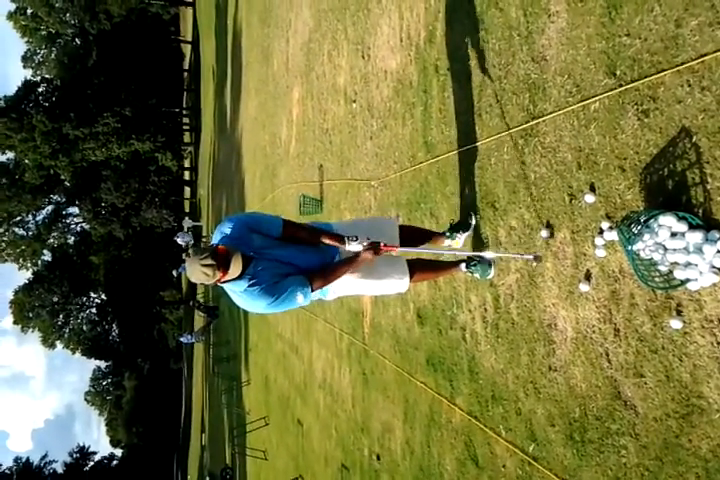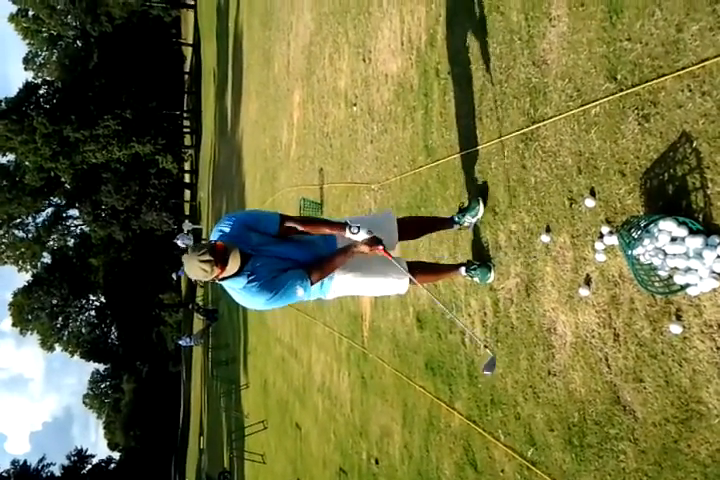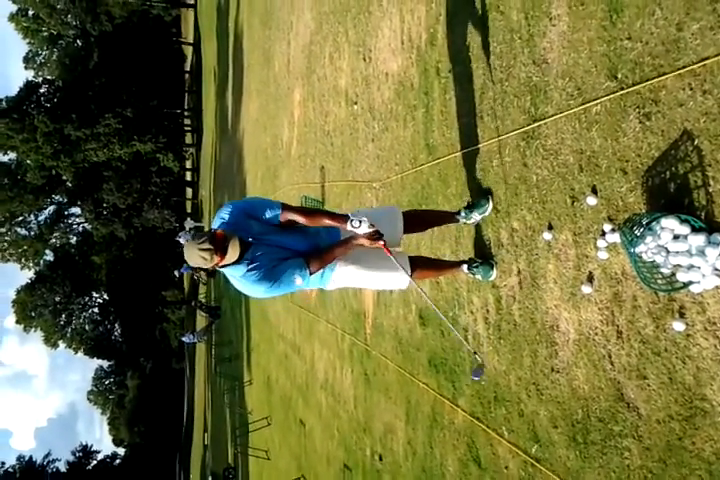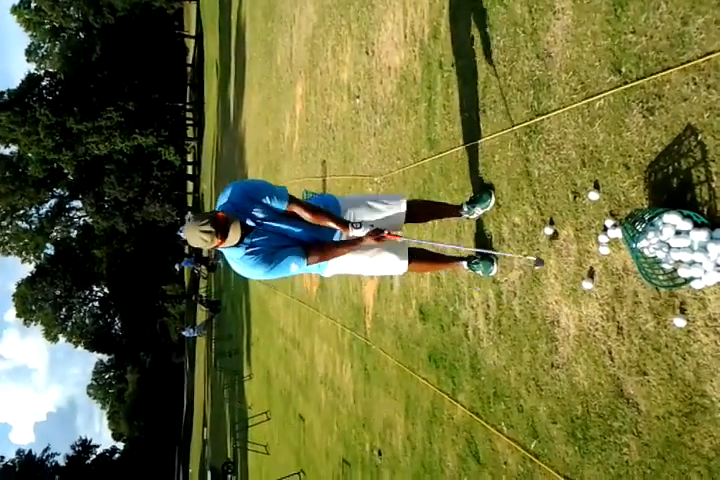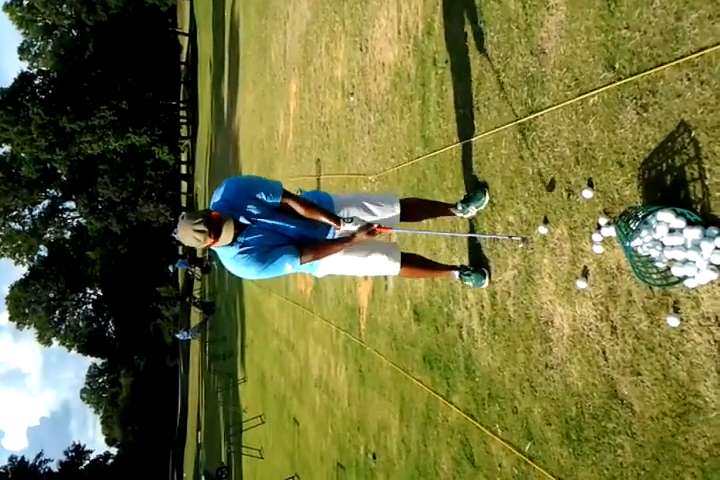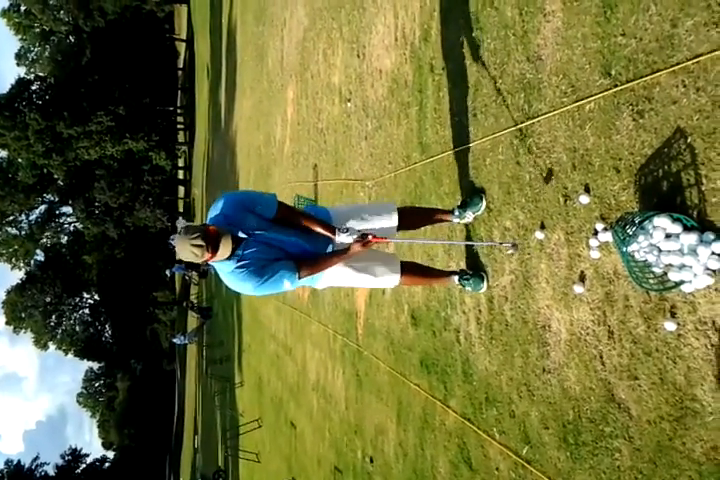
dt=0.2s
person 1, frame 1
left shoulder: (228, 229)
right shoulder: (257, 297)
left elbow: (292, 229)
right elbow: (314, 284)
left wrist: (344, 241)
right wrist: (359, 258)
left hip: (329, 235)
right hip: (333, 275)
left knee: (395, 231)
right knee: (407, 272)
left ankle: (446, 238)
right ankle: (463, 265)
person 1, frame 2
left shoulder: (227, 227)
right shoulder: (256, 294)
left elbow: (291, 224)
right elbow: (313, 276)
left wrist: (343, 229)
right wrist: (355, 249)
left hip: (328, 238)
right hip: (334, 277)
left knee: (397, 226)
right knee: (407, 273)
left ankle: (456, 221)
right ankle: (462, 269)
person 1, frame 3
left shoulder: (230, 215)
right shoulder: (257, 281)
left elbow: (293, 213)
right elbow: (312, 265)
left wrist: (345, 221)
right wrist: (355, 241)
left hip: (332, 227)
right hip: (334, 268)
left knee: (402, 219)
right knee: (408, 269)
left ankle: (462, 216)
right ankle: (464, 266)
person 1, frame 4
left shoulder: (236, 195)
right shoulder: (252, 263)
left elbow: (299, 207)
right elbow: (313, 257)
left wrist: (346, 226)
right wrist: (362, 242)
left hip: (333, 209)
right hip: (333, 252)
left knee: (408, 209)
right knee: (405, 259)
left ankle: (465, 210)
right ankle: (464, 263)
person 1, frame 5
left shoulder: (231, 191)
right shoulder: (245, 262)
left elbow: (294, 200)
right elbow: (306, 255)
left wrist: (338, 221)
right wrist: (355, 239)
left hip: (327, 207)
right hip: (329, 251)
left knee: (401, 208)
right knee: (397, 262)
left ankle: (458, 209)
right ankle: (456, 272)
person 1, frame 6
left shoulder: (227, 206)
right shoulder: (242, 277)
left elbow: (288, 211)
right elbow: (302, 272)
left wrist: (334, 232)
right wrist: (350, 251)
left hip: (326, 220)
right hip: (327, 264)
left knee: (398, 216)
right knee: (397, 272)
left ankle: (454, 215)
right ankle: (455, 277)
